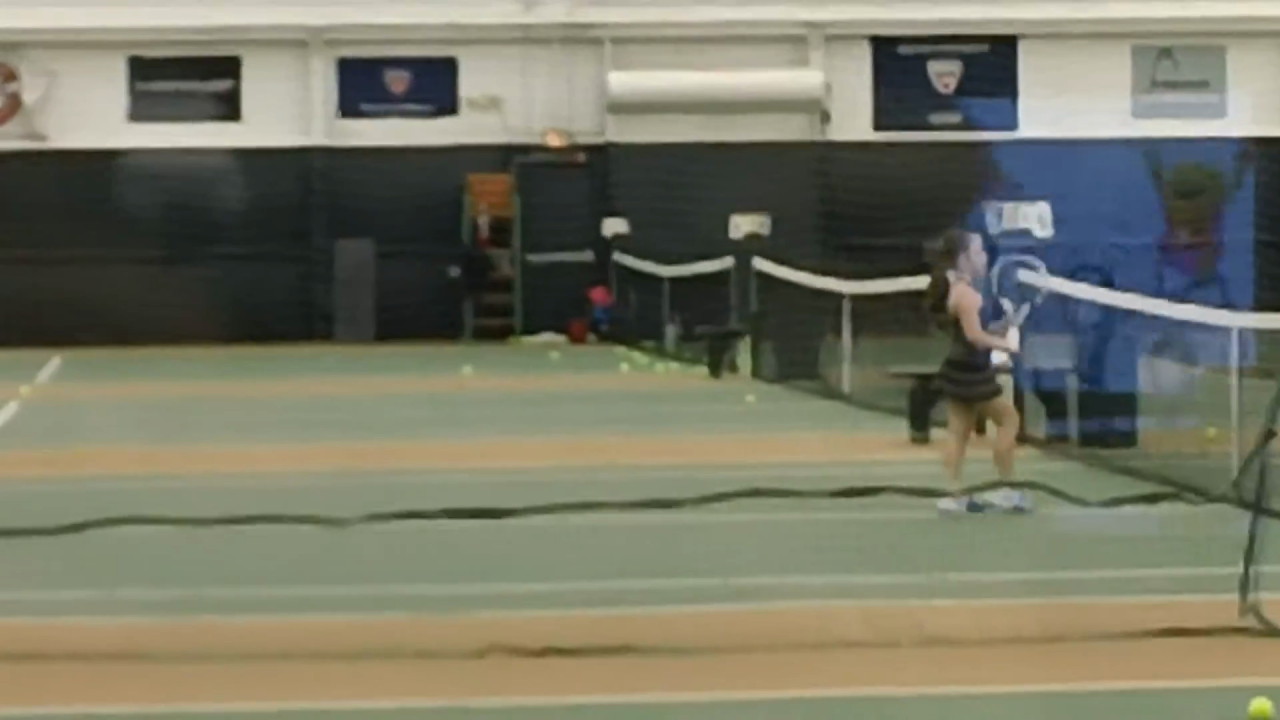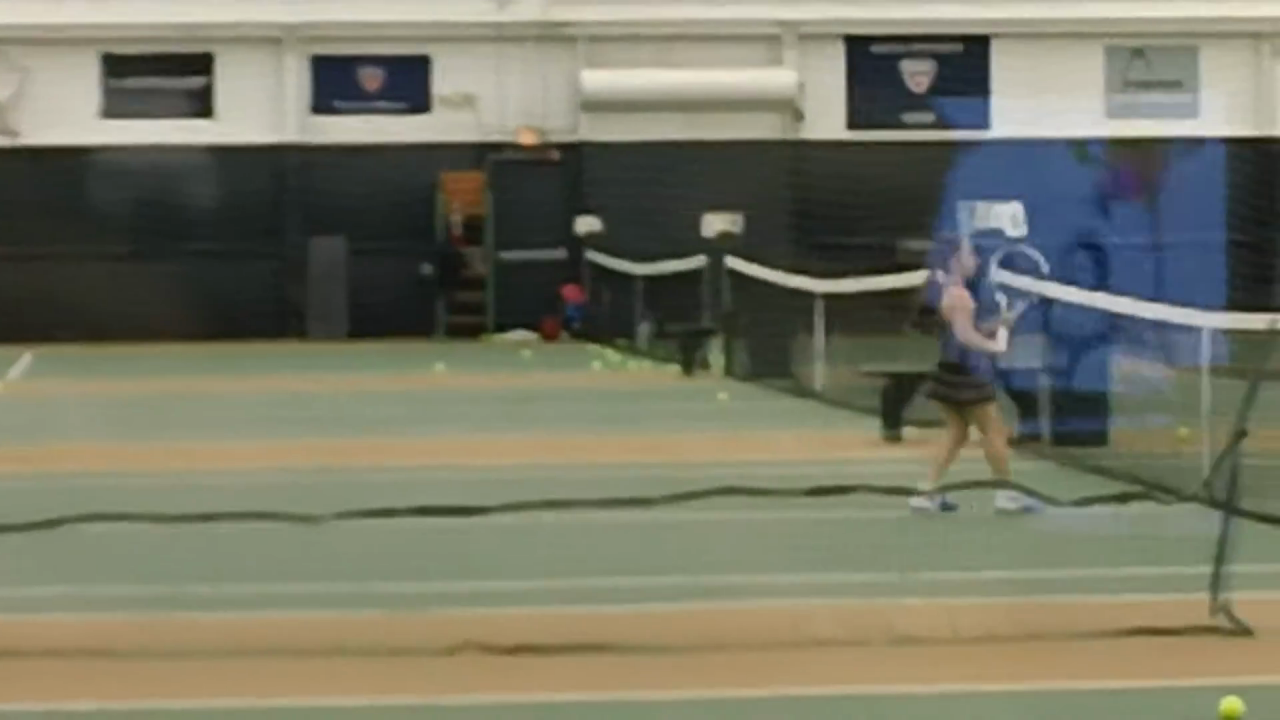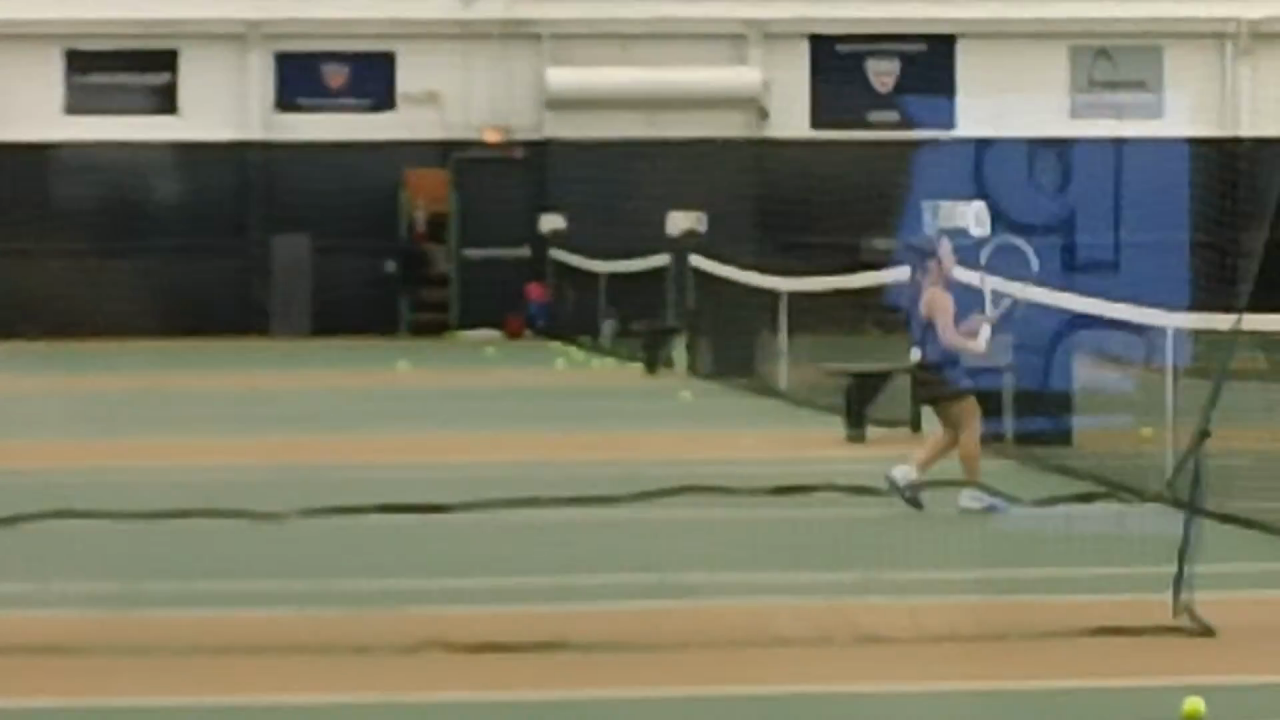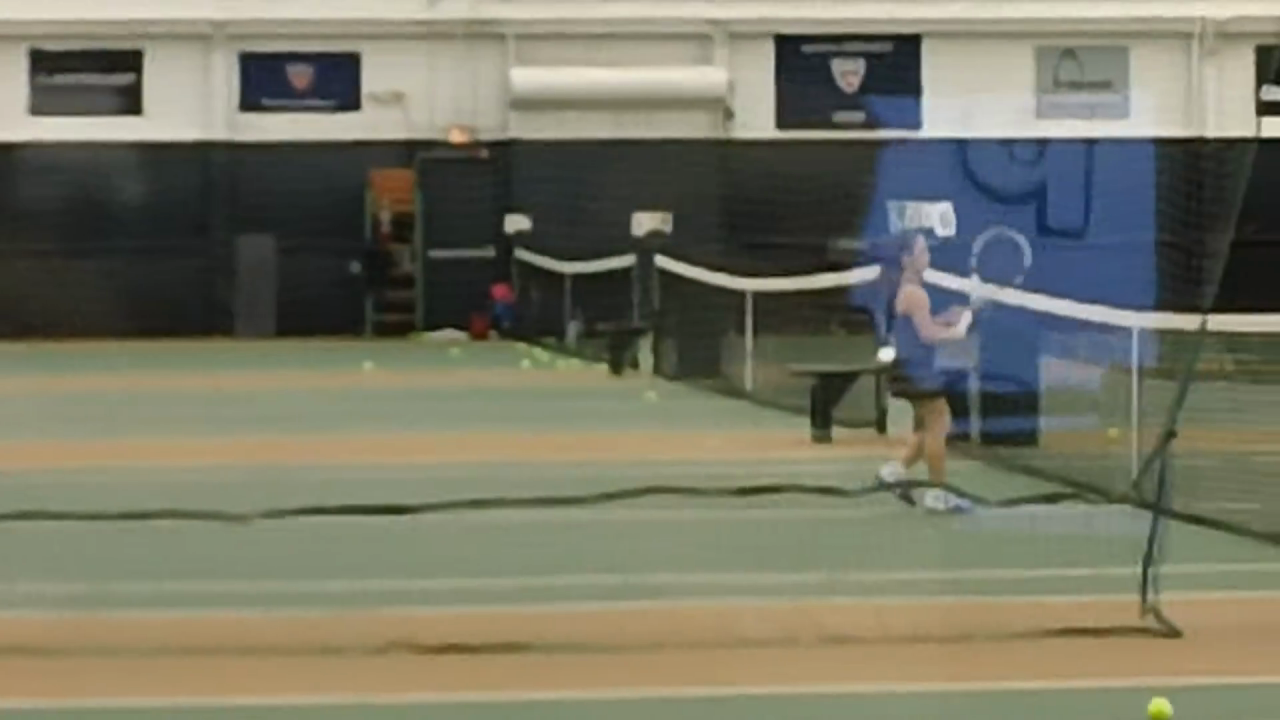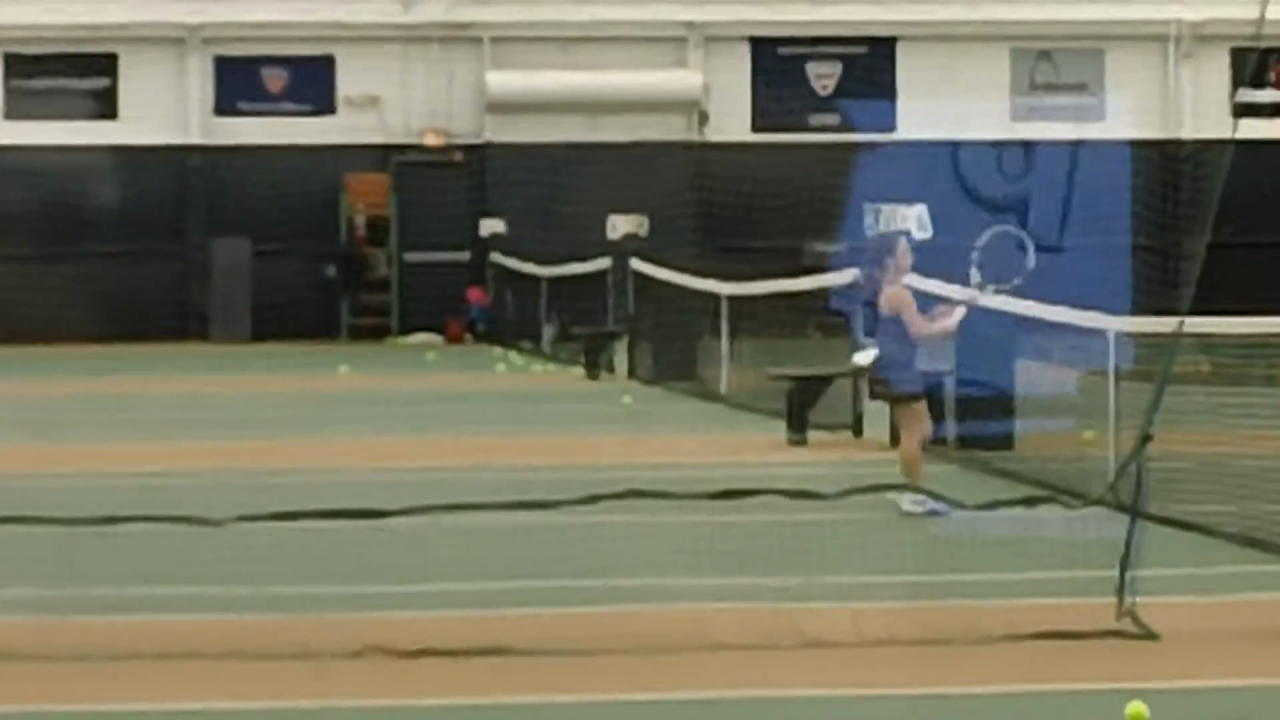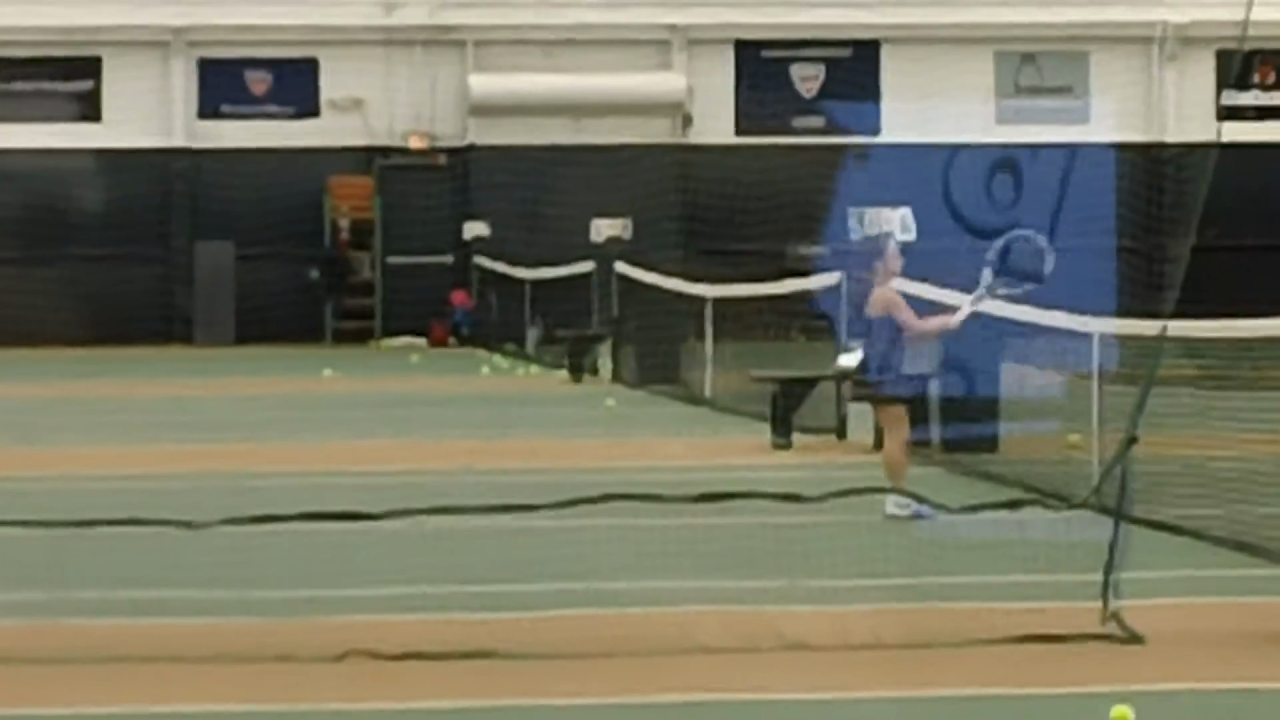
dt=0.1s
person 1, frame 1
left shoulder: (955, 290)
right shoulder: (965, 292)
right elbow: (974, 334)
left wrist: (996, 332)
right wrist: (1005, 344)
left hip: (960, 370)
right hip: (970, 372)
left knee: (959, 433)
right knee: (1009, 421)
left ankle: (954, 495)
right ankle: (1004, 490)
person 1, frame 2
left shoulder: (948, 293)
right shoulder: (958, 296)
right elbow: (964, 337)
left wrist: (990, 328)
right wrist: (995, 346)
left hip: (951, 374)
right hip: (962, 376)
left knee: (954, 435)
right knee: (995, 431)
left ankle: (927, 493)
right ankle: (1006, 493)
person 1, frame 3
left shoulder: (928, 294)
right shoulder: (938, 296)
right elbow: (947, 339)
left wrist: (970, 326)
right wrist: (977, 343)
left hip: (937, 372)
right hip: (942, 374)
left knee: (952, 433)
right knee: (971, 429)
left ankle: (907, 474)
right ankle: (972, 492)
person 1, frame 4
left shoulder: (907, 290)
right shoulder: (913, 292)
right elbow: (927, 334)
left wrist: (948, 318)
right wrist: (957, 331)
left hip: (916, 368)
right hip: (916, 370)
left knee: (935, 427)
right knee: (937, 429)
left ankle: (895, 470)
right ankle: (939, 491)
person 1, frame 5
left shoulder: (889, 291)
right shoulder: (898, 293)
right elbow: (919, 330)
left wrist: (935, 316)
right wrist: (950, 323)
left hip: (897, 371)
right hip: (896, 372)
left knee: (921, 430)
right knee: (914, 432)
left ankle: (909, 489)
right ankle: (913, 496)
person 1, frame 6
left shoulder: (882, 294)
right shoulder: (886, 295)
right elbow: (915, 326)
left wrist: (936, 326)
right wrist: (951, 320)
left hip: (887, 374)
right hip: (882, 376)
left knee: (899, 436)
right knee: (896, 436)
left ankle: (898, 496)
right ankle: (897, 499)
